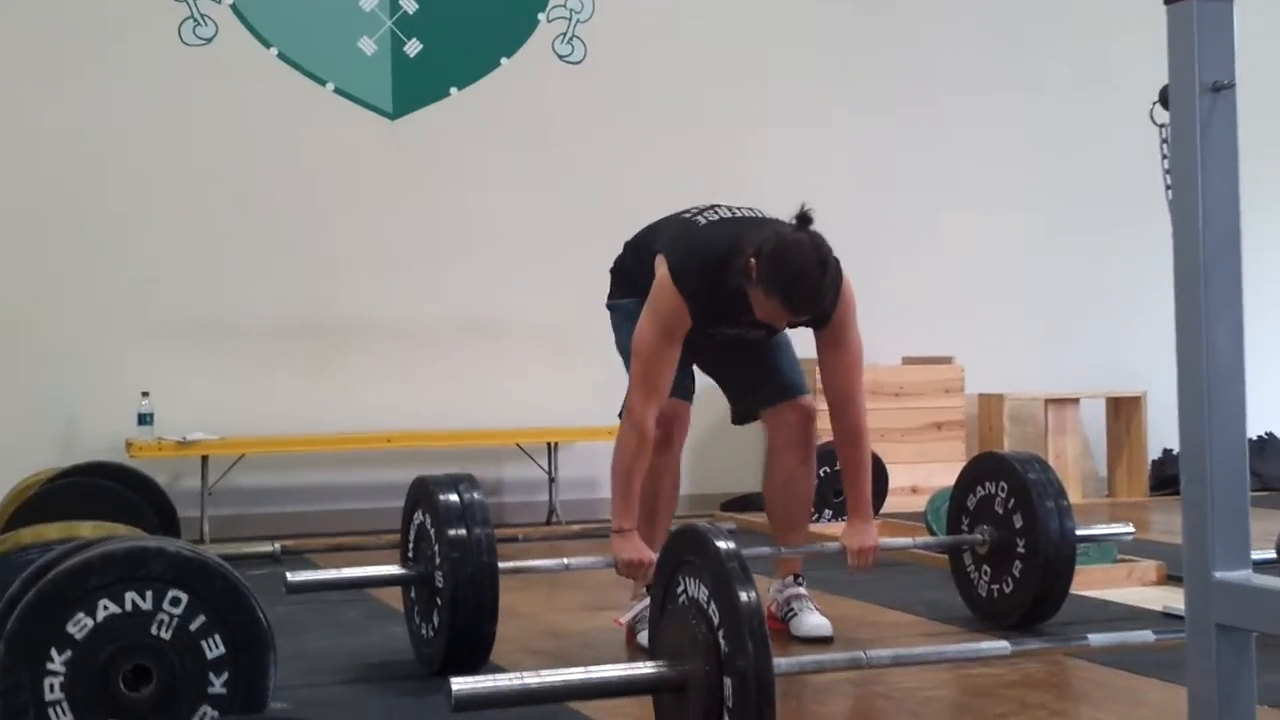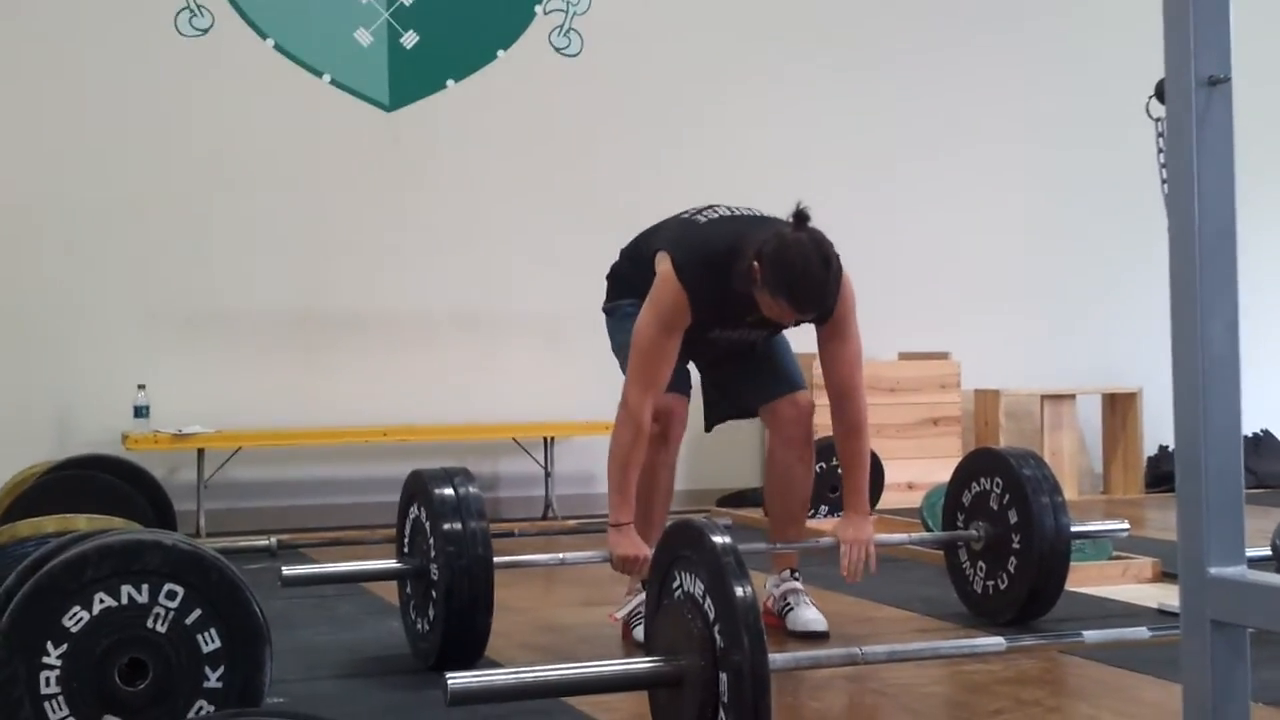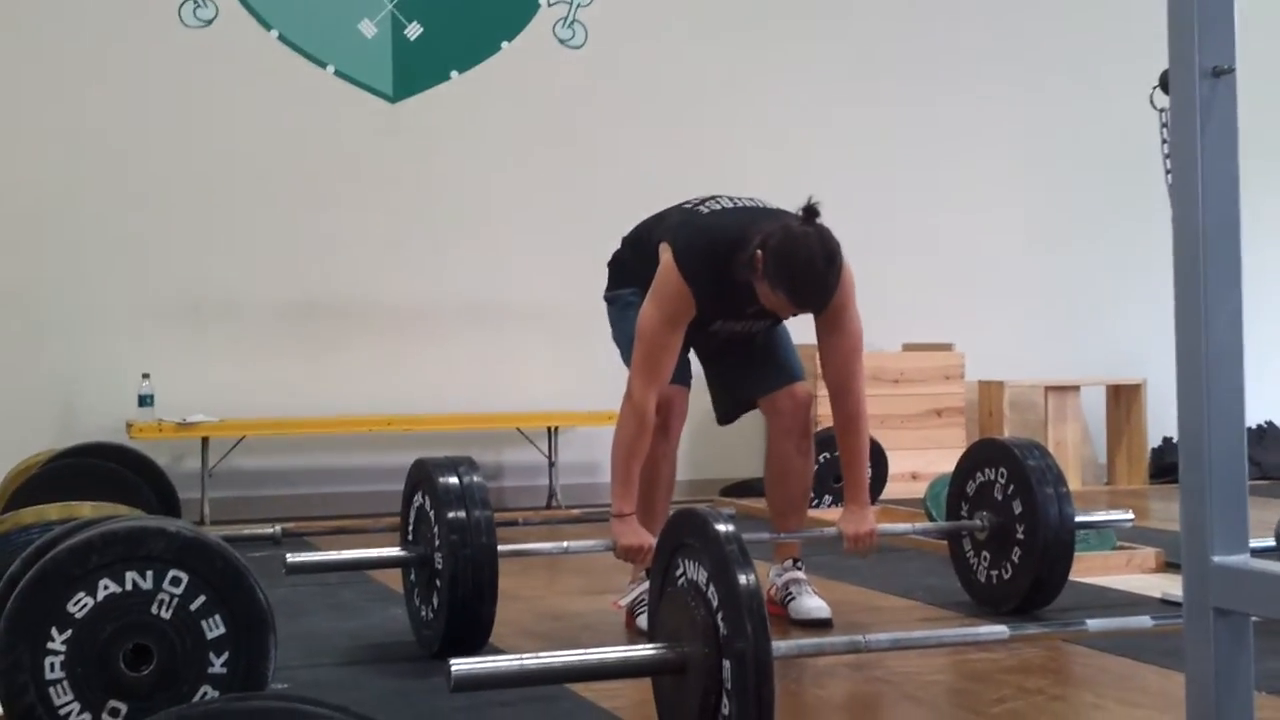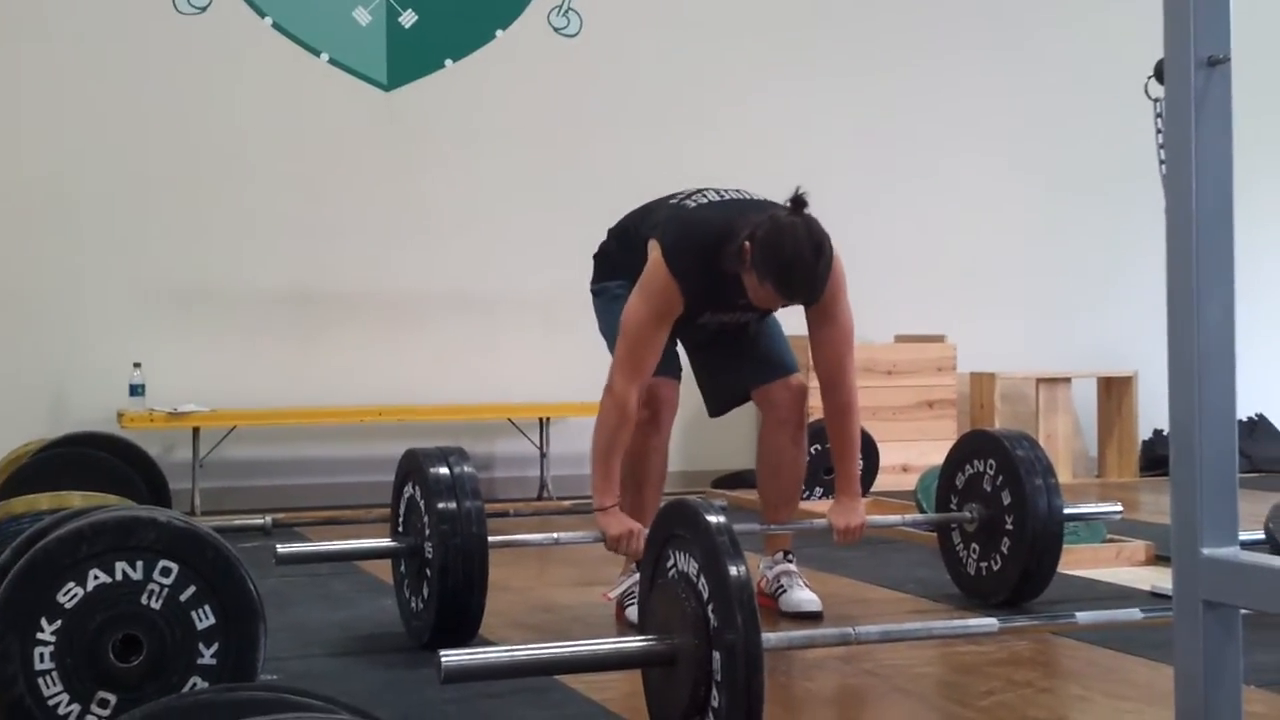
dt=0.5s
person 1, frame 1
left shoulder: (829, 286)
right shoulder: (681, 276)
left elbow: (847, 406)
right elbow: (644, 409)
left wrist: (861, 517)
right wrist: (625, 531)
left hip: (740, 321)
right hip: (642, 295)
left knee: (796, 416)
right knee: (670, 419)
left ankle: (788, 589)
right ankle: (648, 598)
person 1, frame 2
left shoulder: (829, 283)
right shoulder: (683, 274)
left elbow: (848, 401)
right elbow: (638, 402)
left wrist: (858, 513)
right wrist: (621, 525)
left hip: (738, 325)
right hip: (641, 299)
left knee: (795, 413)
right knee: (666, 414)
left ankle: (784, 585)
right ankle: (643, 594)
person 1, frame 3
left shoulder: (828, 273)
right shoulder: (687, 264)
left elbow: (847, 392)
right elbow: (642, 394)
left wrist: (858, 503)
right wrist: (624, 515)
left hip: (738, 312)
right hip: (643, 288)
left knee: (795, 404)
right knee: (669, 404)
left ankle: (787, 574)
right ankle: (646, 583)
person 1, frame 4
left shoulder: (819, 263)
right shoulder: (676, 258)
left elbow: (838, 382)
right elbow: (624, 387)
left wrist: (849, 494)
right wrist: (607, 506)
left hip: (726, 303)
right hip: (630, 279)
left knee: (788, 395)
right knee: (658, 398)
left ankle: (778, 566)
right ankle: (637, 575)
